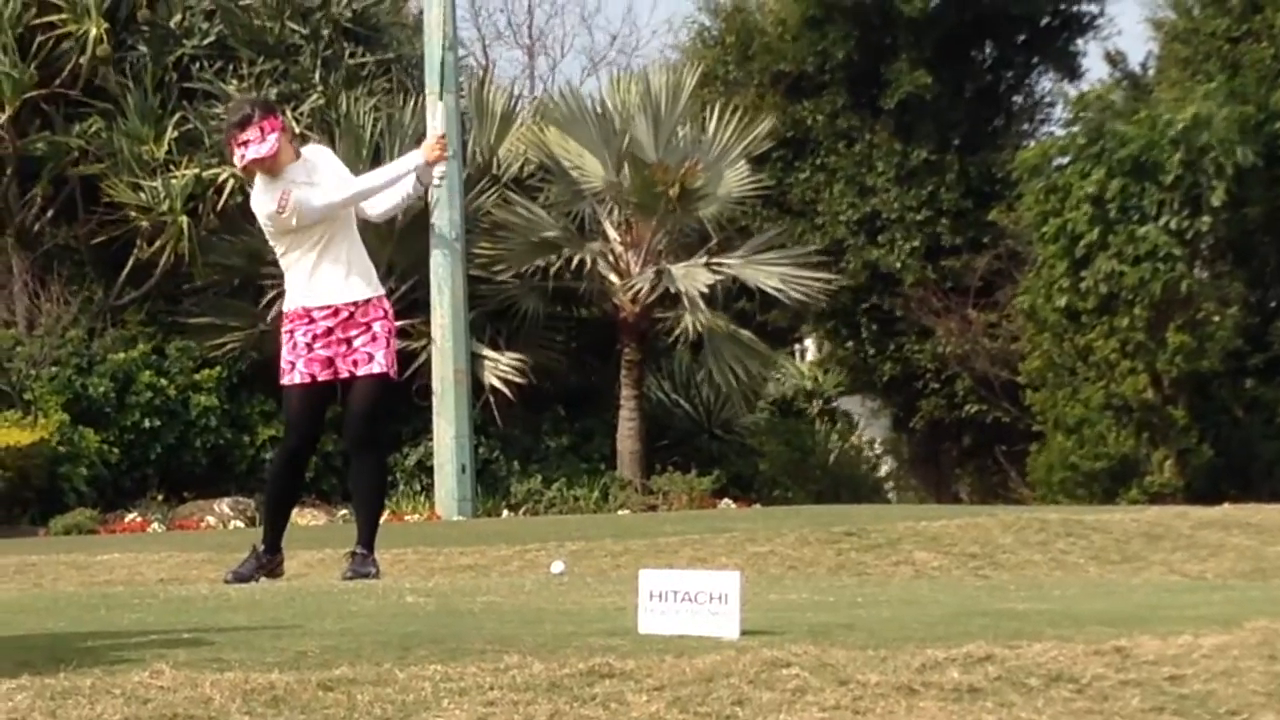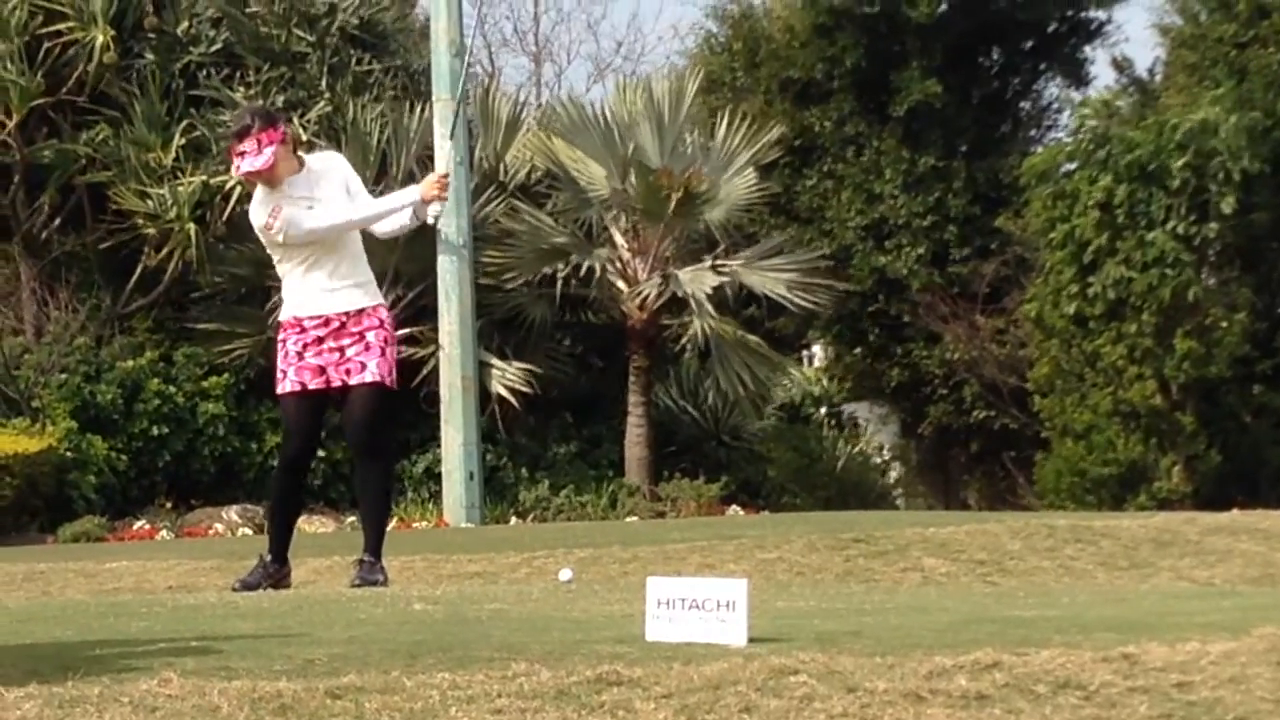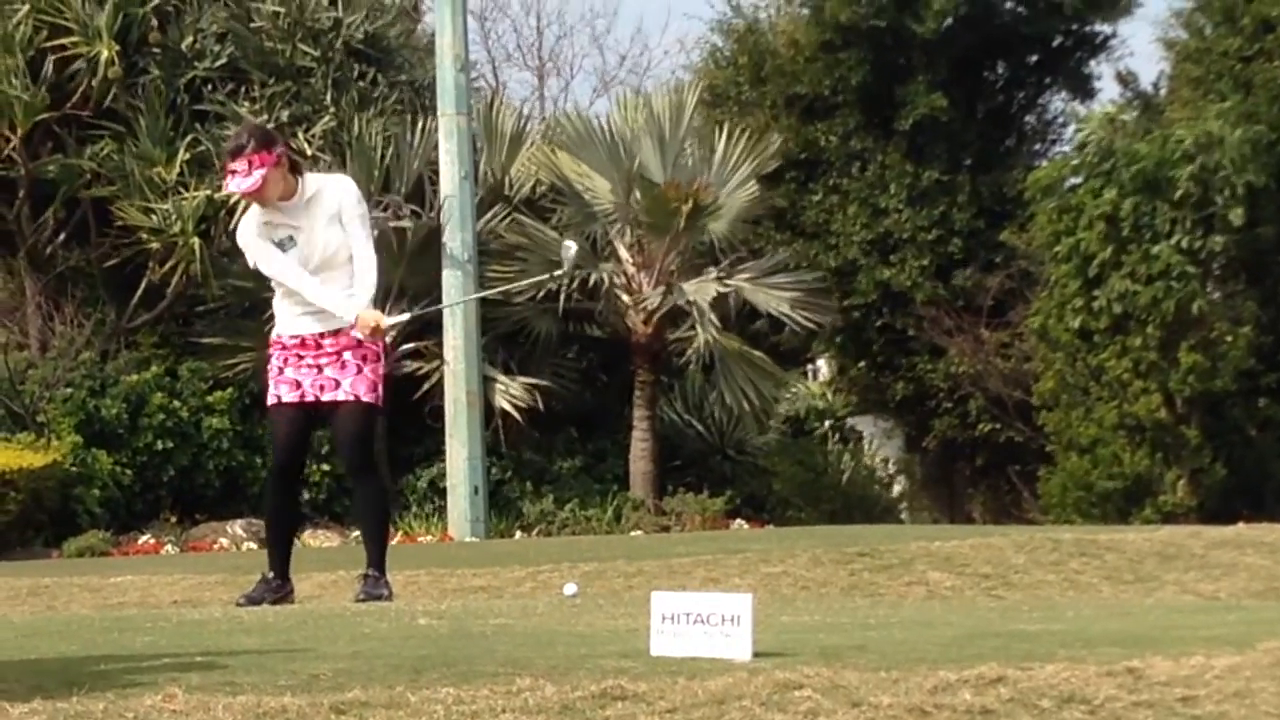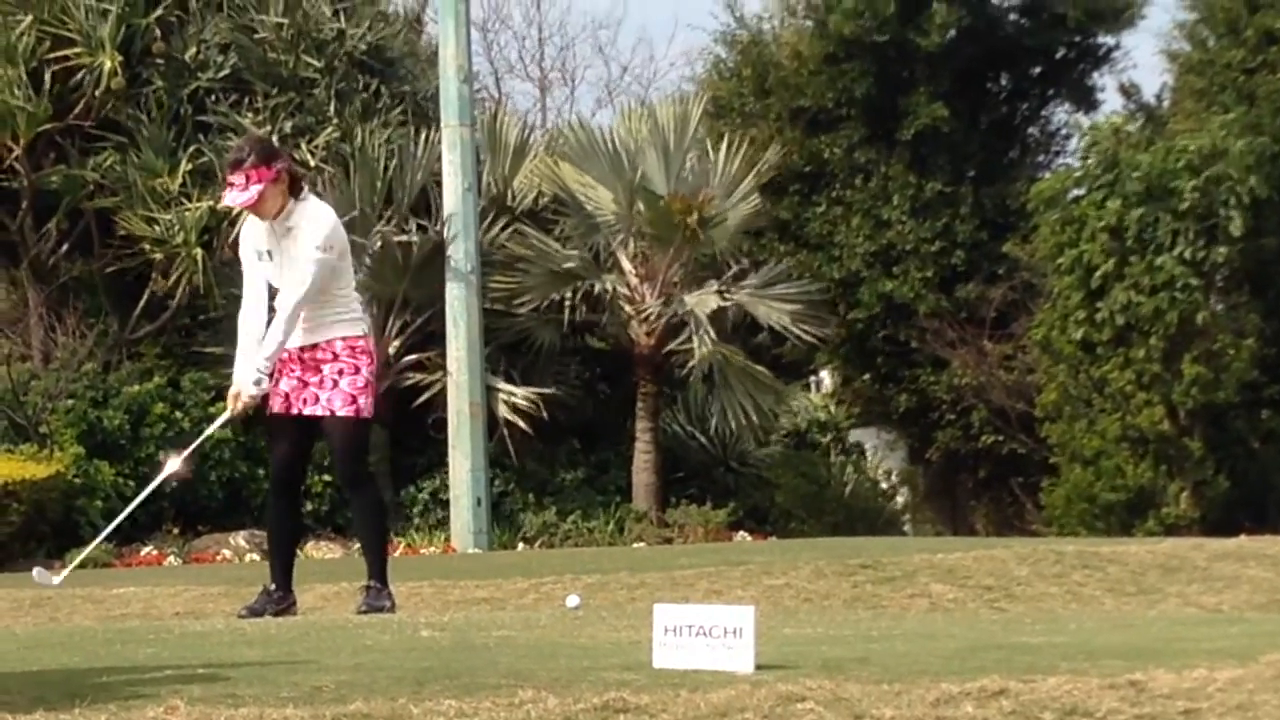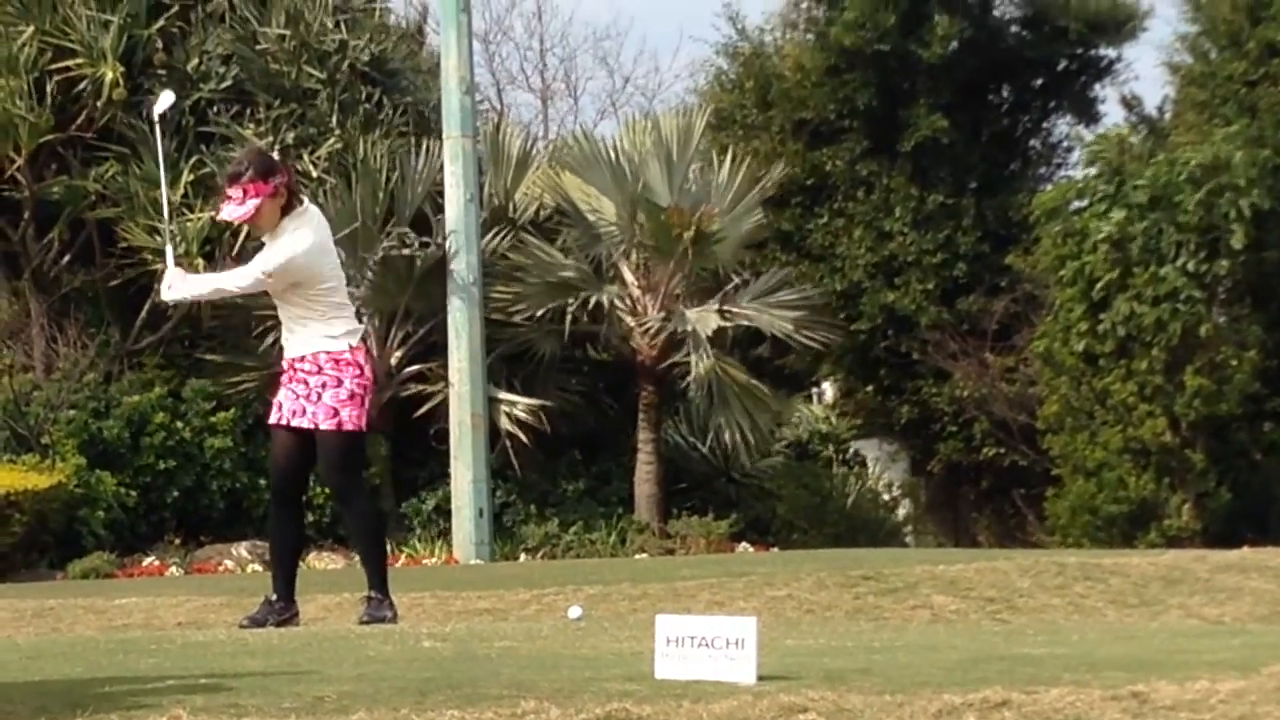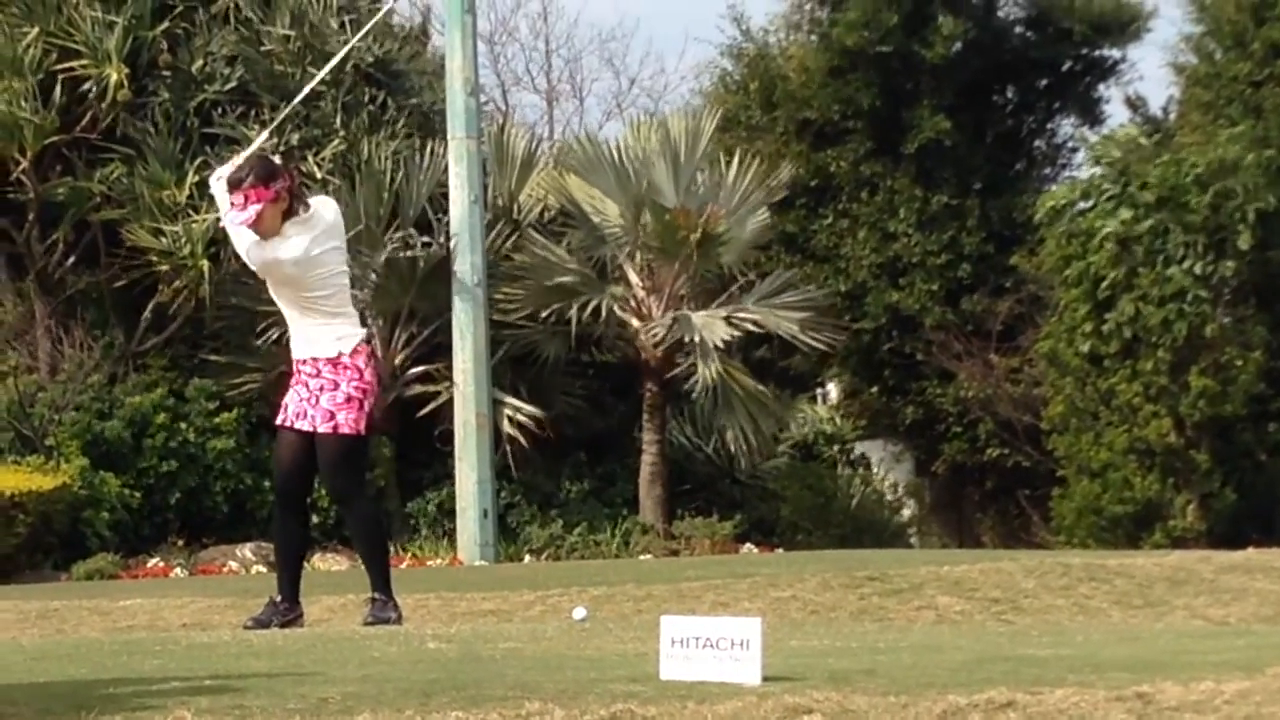
dt=0.2s
person 1, frame 1
left shoulder: (320, 157)
right shoulder: (271, 201)
left elbow: (374, 207)
right elbow: (353, 194)
left wrist: (419, 176)
right wrist: (415, 159)
left hip: (368, 312)
right hip: (310, 324)
left knee: (364, 436)
right knee: (298, 440)
left ankle: (364, 550)
right ankle: (269, 550)
person 1, frame 2
left shoulder: (331, 165)
right shoulder: (266, 211)
left elbow: (379, 223)
right elbow: (345, 220)
left wrist: (422, 206)
right wrist: (413, 195)
left hip: (365, 321)
right hip: (305, 333)
left knee: (367, 442)
right knee: (296, 450)
left ankle: (371, 558)
right ankle: (275, 560)
person 1, frame 3
left shoulder: (338, 190)
right shoulder: (251, 229)
left elbow: (363, 258)
right elbow: (300, 282)
left wrist: (363, 311)
right wrist: (352, 314)
left hip: (350, 343)
right hip: (292, 348)
left knee: (358, 459)
right knee: (284, 465)
left ankle: (376, 573)
right ankle: (277, 577)
person 1, frame 4
left shoulder: (319, 224)
right shoulder: (252, 232)
left elbow: (292, 304)
right elbow: (254, 305)
left wrist: (255, 374)
right wrist: (241, 373)
left hip: (341, 350)
right hip: (289, 359)
left knee: (351, 472)
right knee: (283, 477)
left ankle: (378, 584)
right ankle: (280, 588)
person 1, frame 5
left shoulder: (291, 251)
right shoulder: (302, 214)
left elbow: (233, 283)
right elbow: (246, 284)
left wrist: (180, 284)
right wrist: (187, 282)
left hip: (335, 366)
right hip: (300, 367)
left knee: (345, 483)
right knee: (283, 486)
left ankle: (379, 595)
right ankle: (282, 598)
person 1, frame 6
left shoulder: (275, 256)
right shoulder: (324, 210)
left elbow: (233, 216)
left wrist: (220, 181)
left hip: (337, 370)
right hip: (312, 369)
left knee: (344, 487)
right knee: (287, 486)
left ankle: (383, 596)
right ankle: (286, 600)
